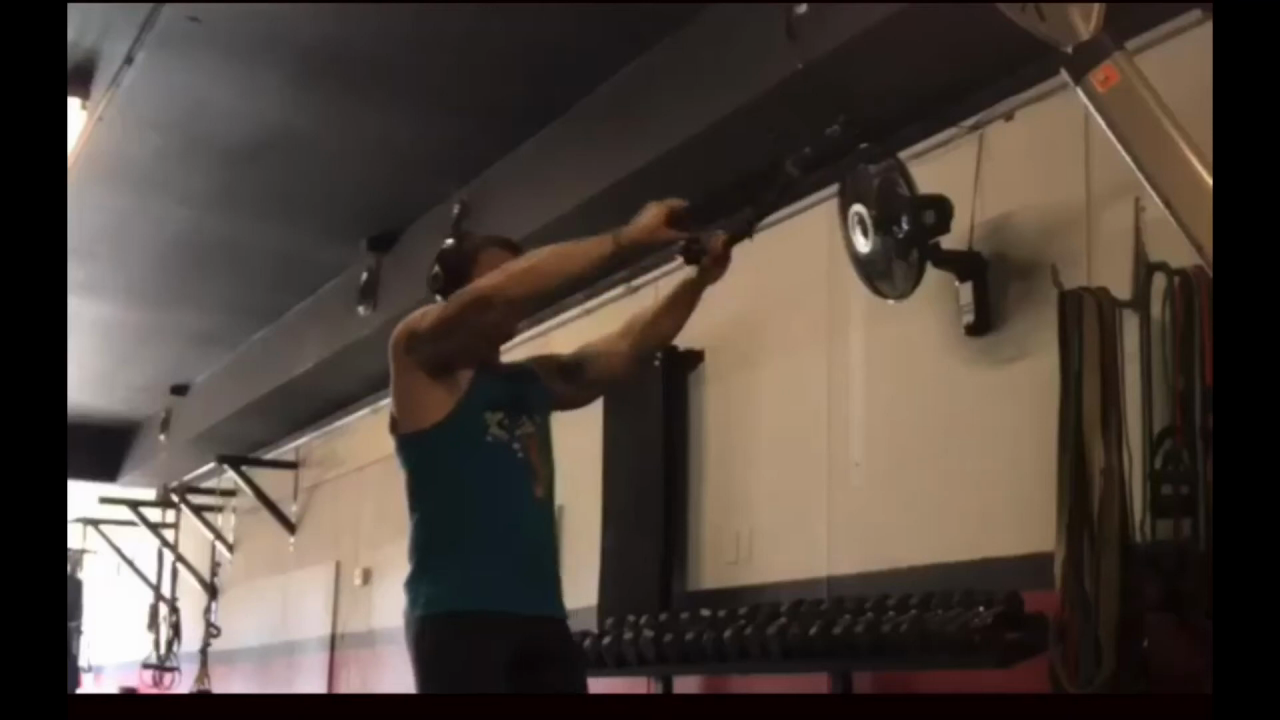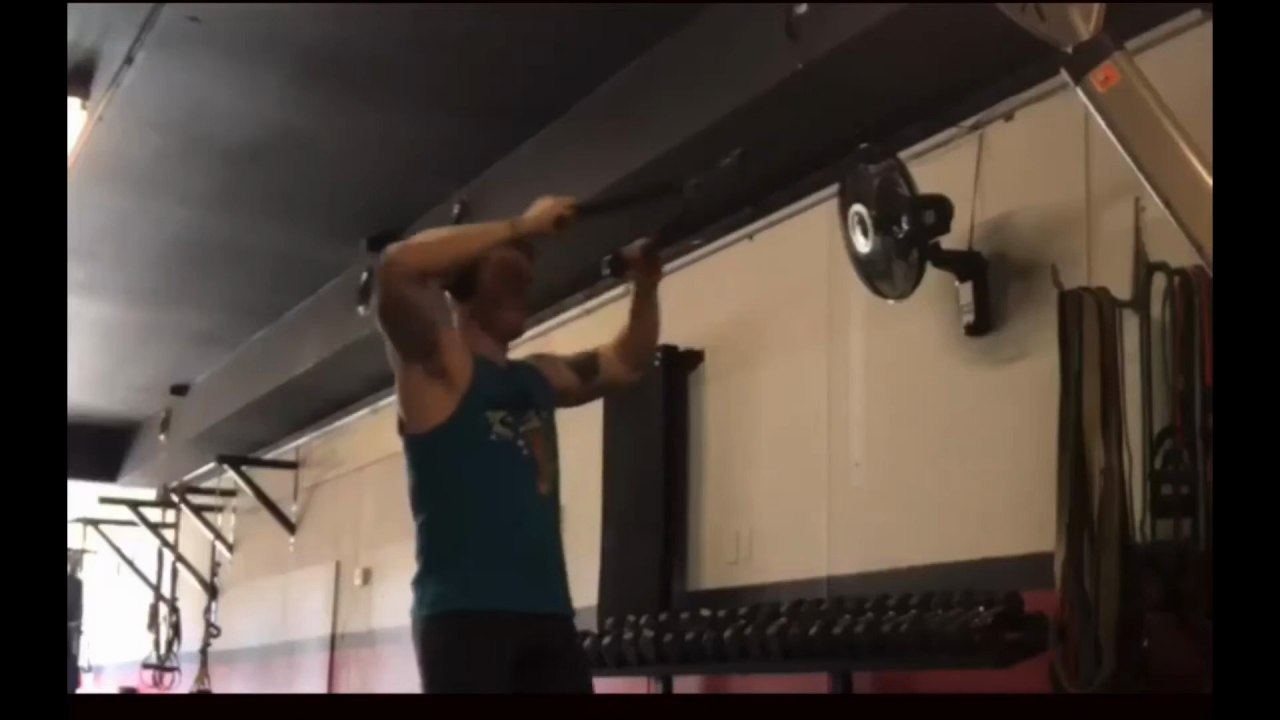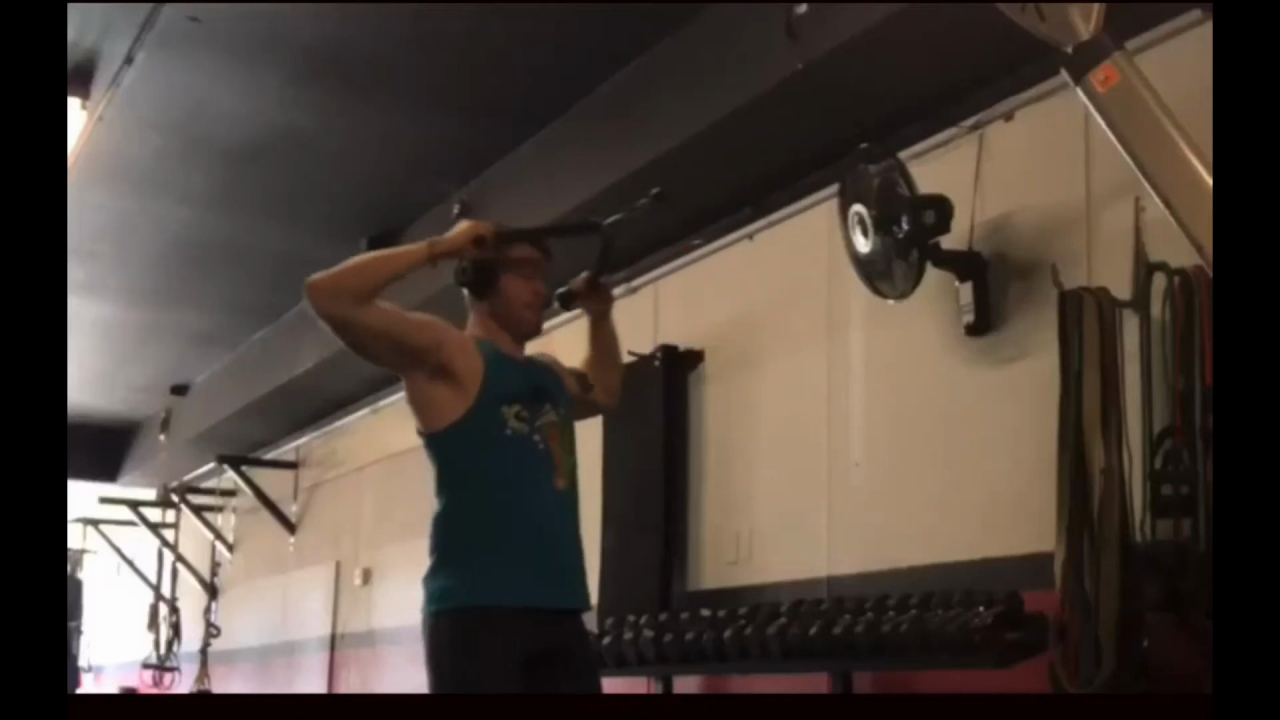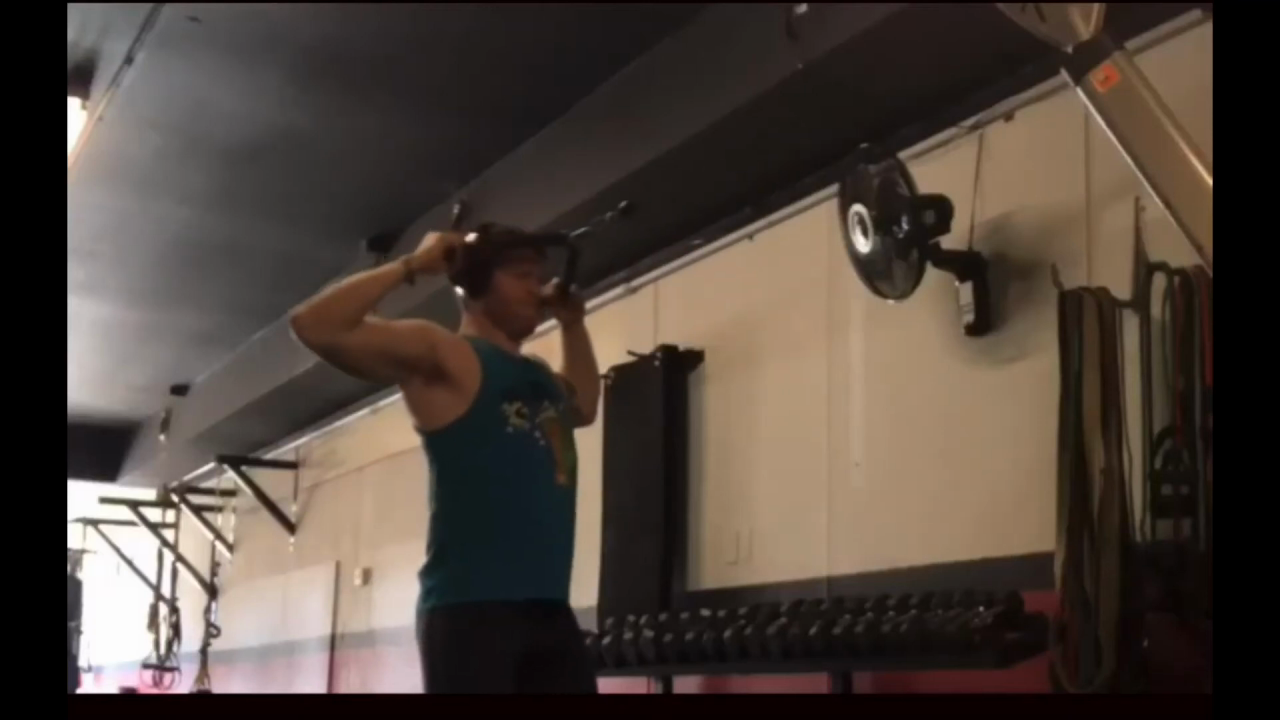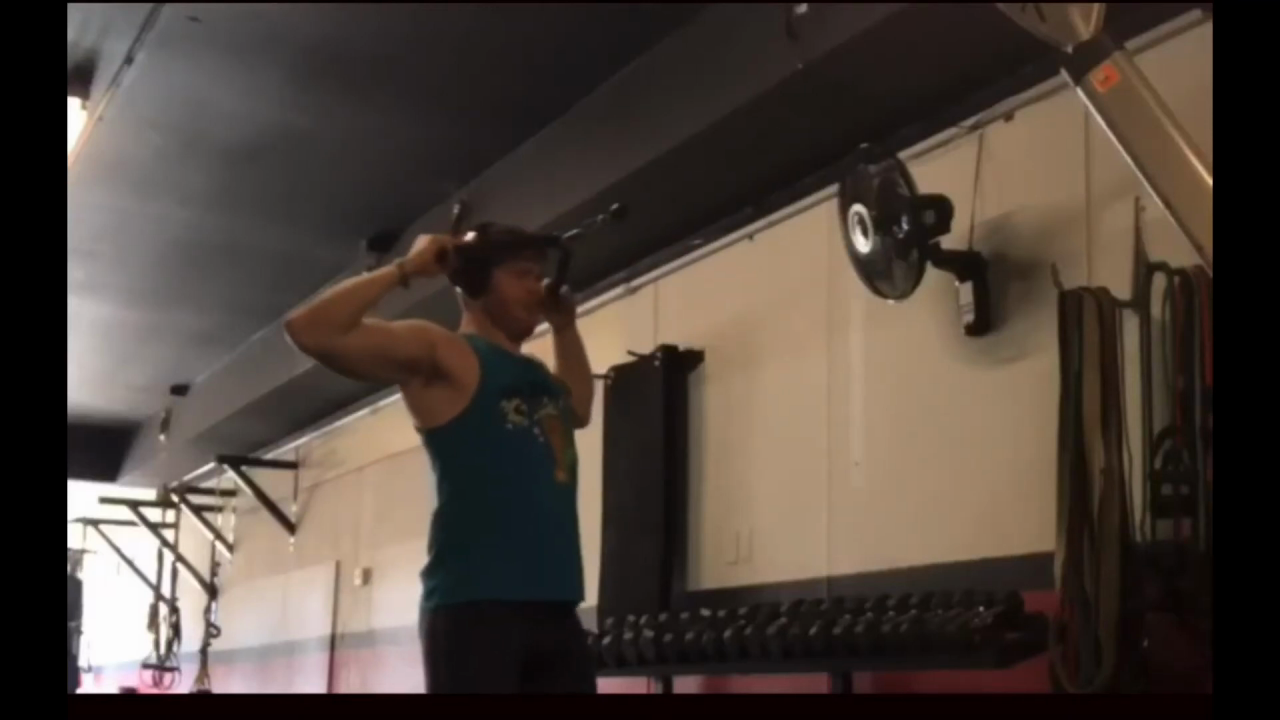
dt=0.3s
person 1, frame 1
left shoulder: (533, 381)
right shoulder: (427, 361)
left elbow: (631, 346)
right elbow: (492, 294)
left wrist: (699, 279)
right wrist: (624, 238)
left hip: (539, 613)
right hip: (458, 613)
person 1, frame 2
left shoulder: (537, 377)
right shoulder: (433, 359)
left elbow: (628, 362)
right elbow: (398, 265)
left wrist: (645, 285)
right wrist: (521, 227)
left hip: (545, 610)
right hip: (462, 611)
person 1, frame 3
left shoulder: (548, 374)
right shoulder: (445, 353)
left elbow: (605, 391)
right elbow: (328, 295)
left wrist: (599, 315)
right wrist: (440, 248)
left hip: (558, 608)
right hip: (476, 608)
person 1, frame 4
left shoulder: (537, 376)
right shoulder: (440, 354)
left elbow: (584, 405)
right elbow: (315, 325)
left wrist: (572, 322)
right wrist: (414, 264)
left hip: (548, 608)
right hip: (471, 606)
person 1, frame 5
left shoulder: (535, 375)
right shoulder: (440, 354)
left elbow: (579, 408)
right elbow: (310, 329)
left wrist: (564, 324)
right wrist: (407, 268)
left hip: (553, 608)
right hip: (474, 606)
